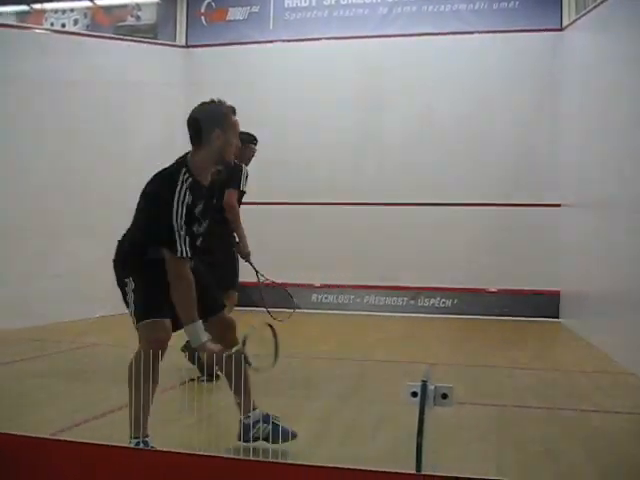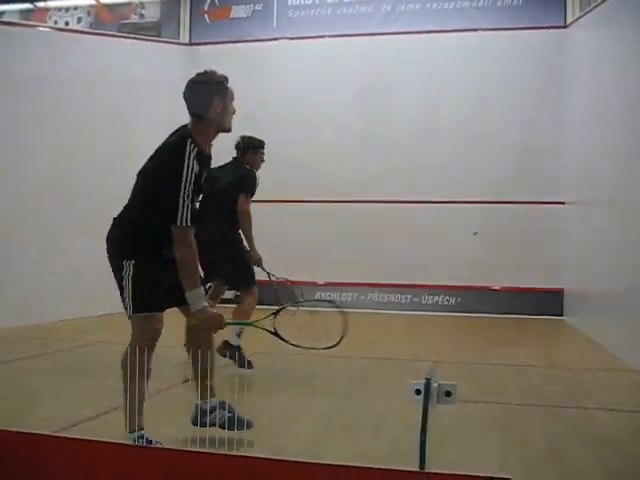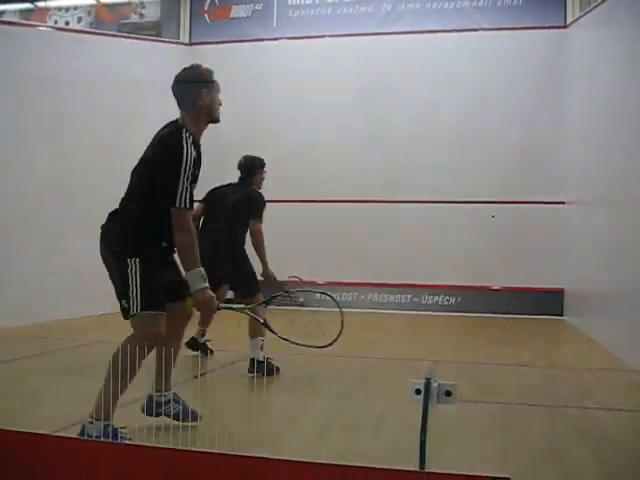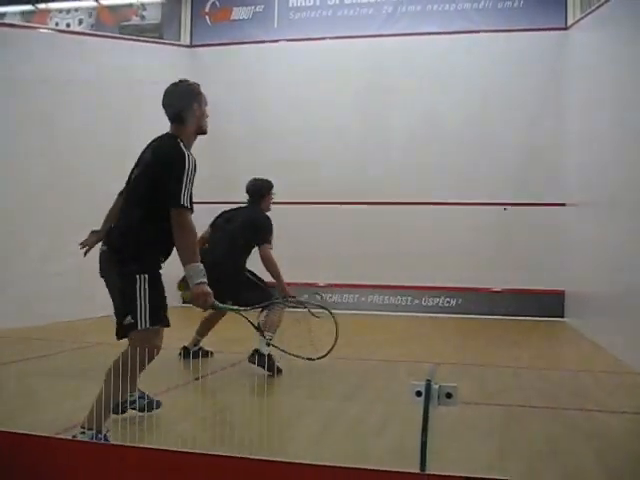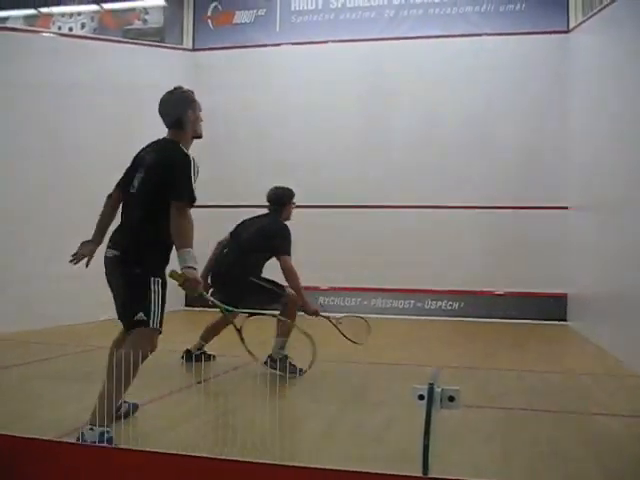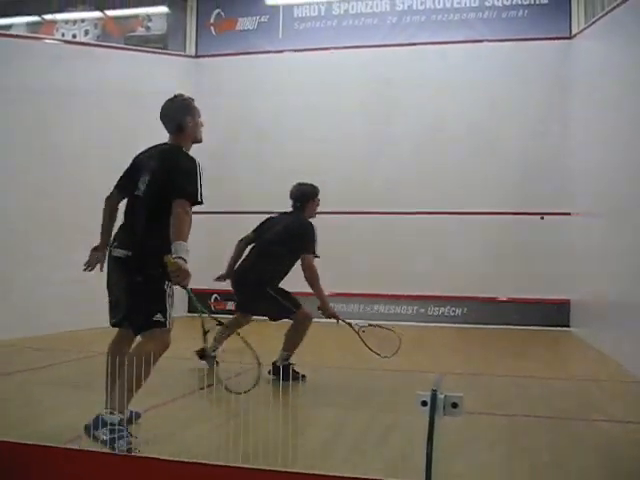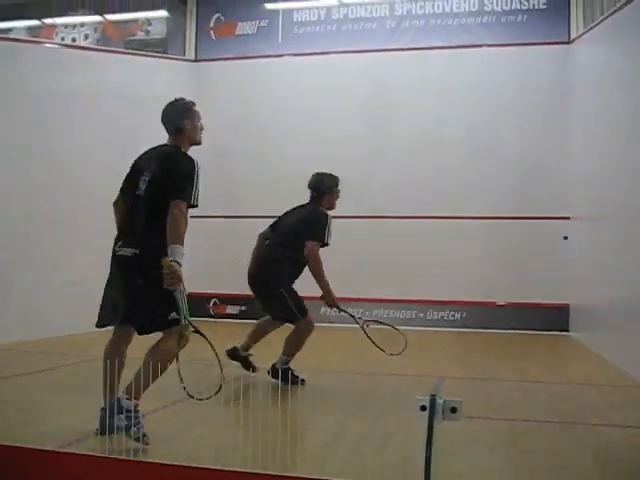
dt=0.1s
person 1, frame 1
left shoulder: (212, 173)
right shoulder: (174, 193)
right elbow: (177, 270)
right wrist: (197, 337)
left hip: (179, 262)
right hip: (141, 265)
left knee: (224, 333)
right knee: (156, 339)
left ankle: (252, 419)
right ankle: (138, 441)
person 1, frame 2
left shoulder: (197, 147)
right shoulder: (184, 161)
right elbow: (182, 236)
right wrist: (199, 305)
left hip: (164, 245)
right hip: (134, 248)
left knee: (203, 318)
right knee: (148, 329)
left ankle: (208, 406)
right ankle: (134, 433)
person 1, frame 3
left shoulder: (175, 135)
right shoulder: (183, 148)
right elbow: (181, 219)
right wrist: (198, 281)
left hip: (145, 241)
right hip: (133, 245)
left knee: (179, 313)
right knee: (149, 331)
left ankle: (162, 396)
right ankle: (98, 423)
person 1, frame 4
left shoulder: (161, 147)
right shoulder: (180, 157)
left elbow: (129, 194)
right elbow: (181, 220)
left wrist: (104, 230)
right wrist: (197, 279)
left hip: (128, 251)
right hip: (133, 259)
left knee: (149, 332)
right knee: (145, 342)
left ankle: (126, 394)
right ankle: (91, 430)
person 1, frame 5
left shoulder: (150, 152)
right shoulder: (182, 161)
left elbow: (114, 197)
right elbow: (180, 213)
left wrist: (95, 239)
right wrist: (189, 263)
left hip: (121, 254)
right hip: (144, 259)
left knee: (133, 330)
right knee: (143, 340)
left ankle: (113, 404)
right ankle: (95, 428)
person 1, frame 6
left shoulder: (147, 156)
right shoulder: (187, 164)
left elbow: (113, 199)
right elbow: (180, 210)
left wrist: (103, 244)
right wrist: (179, 255)
left hip: (123, 256)
right hip: (149, 261)
left knee: (127, 332)
right knee: (157, 338)
left ankle: (114, 409)
right ankle: (111, 418)
person 1, frame 7
left shoulder: (146, 157)
right shoulder: (185, 164)
left elbow: (120, 203)
right elbow: (176, 211)
right wrist: (174, 256)
left hip: (124, 253)
right hip: (154, 260)
left knee: (122, 333)
right knee: (174, 334)
left ankle: (109, 411)
right ankle: (127, 400)
person 2, frame 1
right shoulder: (237, 170)
right elbow: (229, 203)
right wrist: (242, 241)
right hip: (219, 239)
left knee: (214, 294)
right knee: (228, 298)
person 2, frame 2
left shoulder: (214, 172)
right shoulder: (247, 174)
right elbow: (242, 208)
right wrist: (252, 248)
left hip: (203, 238)
right hip: (226, 239)
left knee: (219, 285)
right knee: (250, 294)
right ankle: (232, 342)
person 2, frame 3
left shoulder: (219, 191)
right shoulder: (254, 196)
left elbow: (194, 216)
right elbow: (255, 230)
right wrist: (266, 268)
left hip: (205, 251)
right hip: (229, 253)
left knee: (220, 292)
right knee: (257, 302)
left ankle: (198, 339)
right ankle: (257, 357)
person 2, frame 4
left shoulder: (229, 214)
right shoulder: (262, 219)
left elbow: (201, 239)
right elbow: (266, 256)
right wrist: (283, 287)
left hip: (208, 269)
right hip: (230, 269)
left knee: (222, 306)
right knee: (275, 305)
left ankle: (192, 347)
right ankle: (262, 351)
person 2, frame 5
left shoulder: (251, 222)
right shoulder: (280, 229)
left elbow: (221, 246)
right elbow: (286, 267)
left wrist: (205, 274)
right wrist: (304, 301)
left hip: (220, 276)
right hip: (240, 277)
left knee: (229, 315)
right knee: (290, 304)
left ankle: (195, 351)
right ankle: (278, 357)
person 2, frame 6
left shoulder: (275, 220)
right shoulder: (305, 227)
left elbow: (243, 241)
right elbow: (308, 267)
left wrist: (229, 271)
right wrist: (324, 303)
left hip: (242, 279)
right hip: (259, 283)
left knee: (243, 316)
right knee: (303, 318)
left ankle: (210, 351)
right ankle: (281, 365)
person 2, frame 7
left shoulder: (295, 212)
right shoulder: (320, 217)
left elbow: (263, 238)
right elbow: (312, 255)
left wrist: (253, 268)
right wrist: (328, 293)
left hip: (262, 275)
right hip: (273, 280)
left knee: (276, 318)
right knee: (305, 324)
left ankle: (241, 350)
right ankle: (280, 368)
